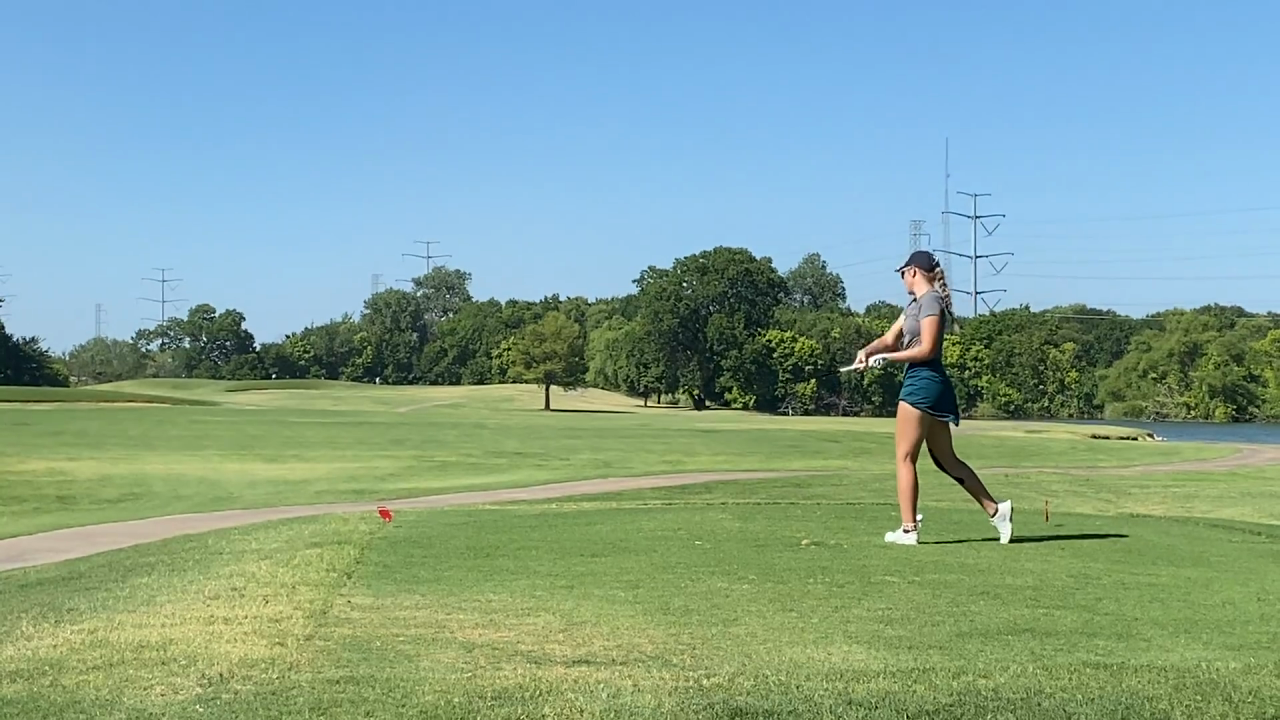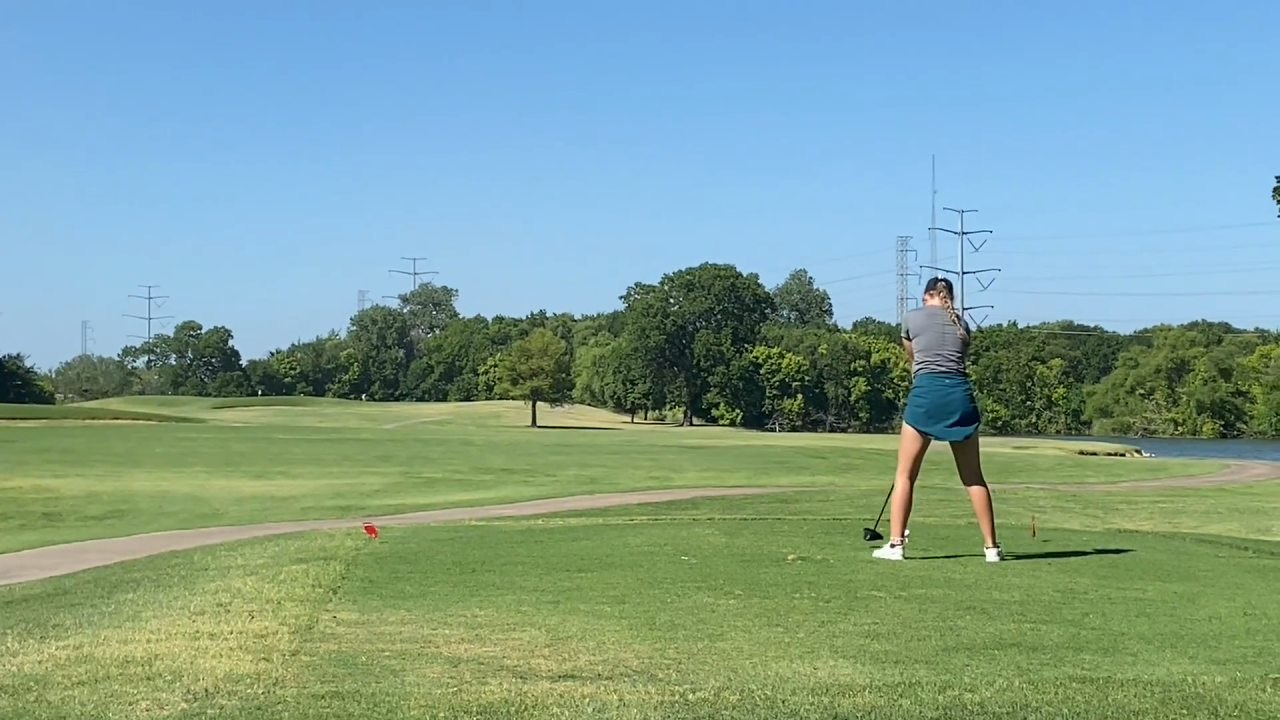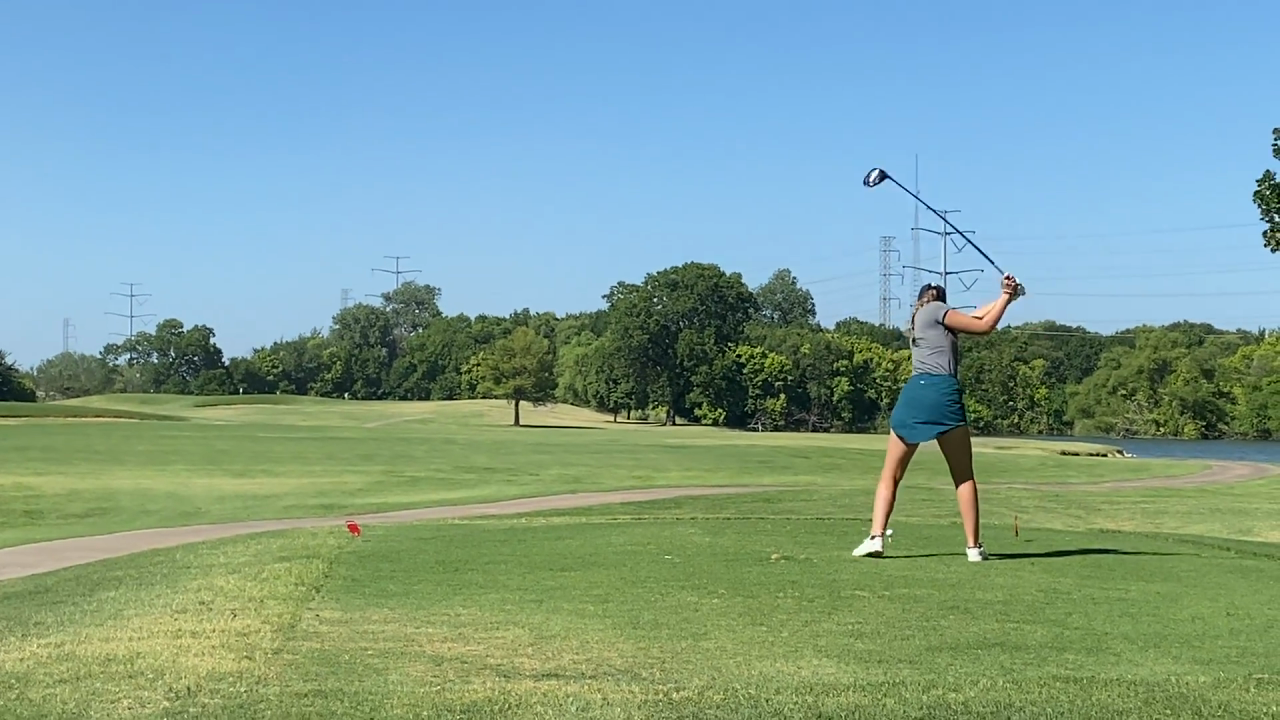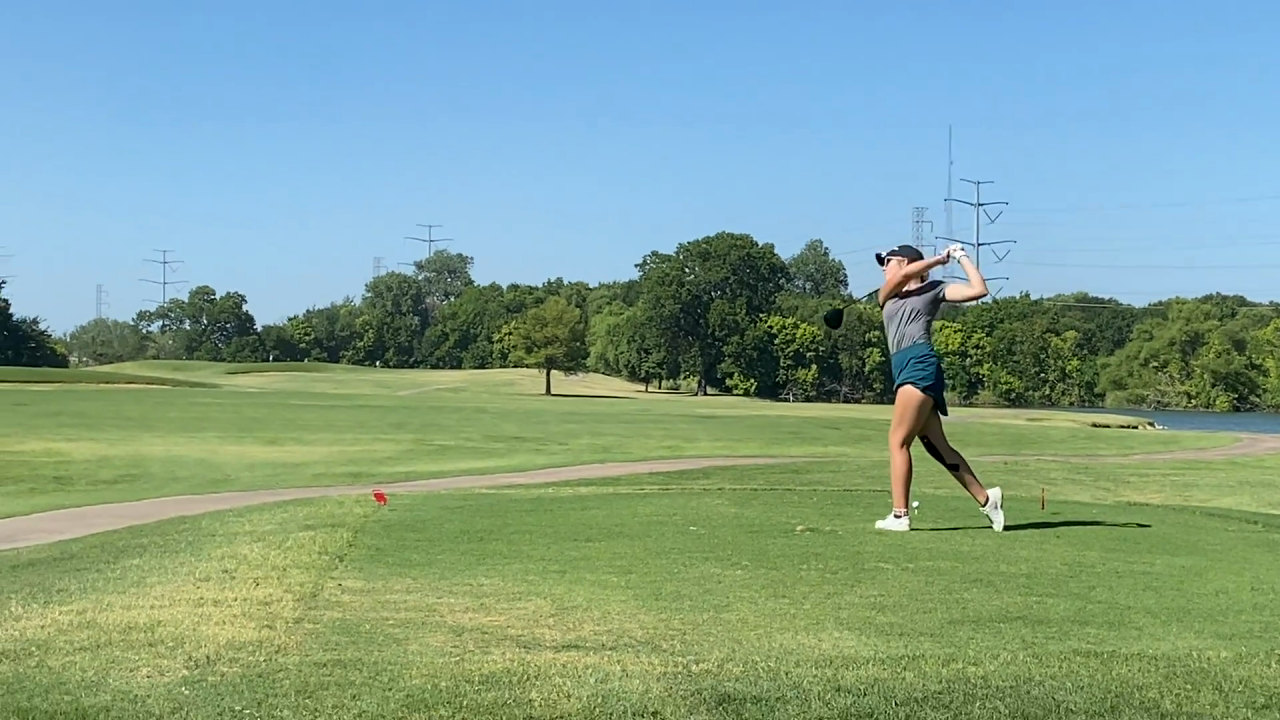
dt=1s
person 1, frame 1
left shoulder: (931, 300)
right shoulder: (916, 302)
left elbow: (926, 349)
right elbow: (890, 339)
left wrist: (886, 358)
right wrist: (868, 350)
left hip: (922, 382)
right hip: (930, 383)
left knee: (905, 457)
right knee: (945, 458)
left ankle: (908, 529)
right ankle: (995, 510)
person 1, frame 2
left shoulder: (912, 318)
right shoulder: (962, 324)
left hip: (925, 393)
right hip: (960, 394)
left knee: (905, 474)
right knee: (973, 476)
left ankle: (895, 544)
right ankle: (991, 547)
person 1, frame 3
left shoulder: (918, 321)
right shoulder: (935, 309)
left elbow: (971, 319)
right elbow: (981, 326)
left wrist: (1003, 296)
right wrist: (1007, 296)
left hip: (912, 395)
right hip: (943, 393)
left knee: (891, 475)
right knee: (964, 476)
left ankle: (875, 537)
right ankle: (973, 546)
person 1, frame 4
left shoulder: (934, 289)
right shoulder: (887, 295)
left elbow: (979, 290)
right elbow: (905, 274)
left wrist: (960, 257)
right wrist: (941, 258)
left hip: (920, 365)
right hip: (905, 370)
left knee: (898, 442)
right knee: (937, 446)
left ankle: (899, 515)
right ankle: (986, 499)
